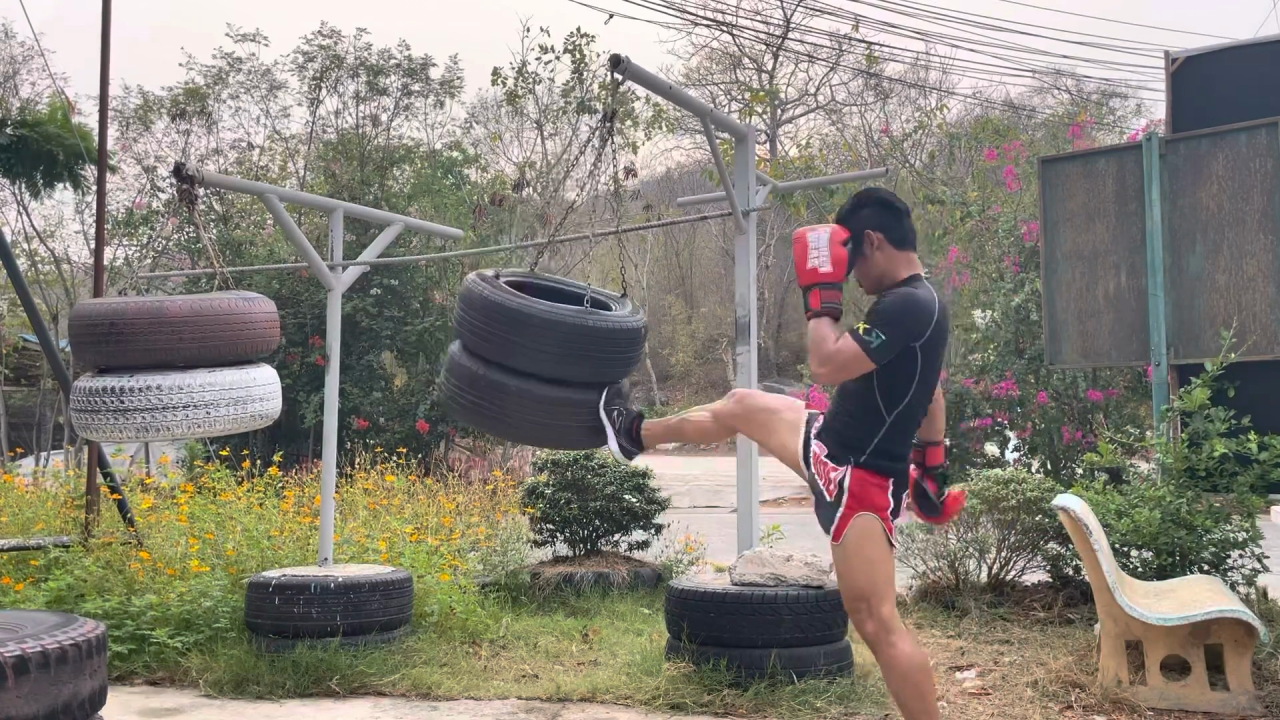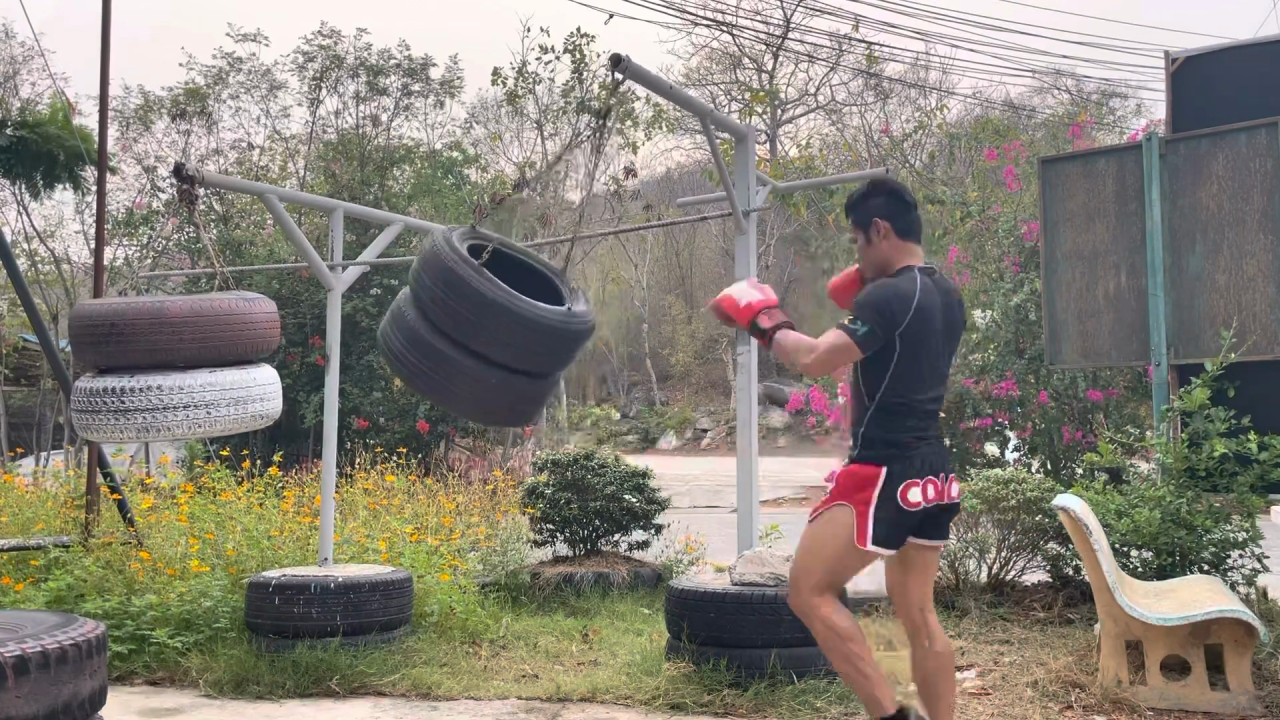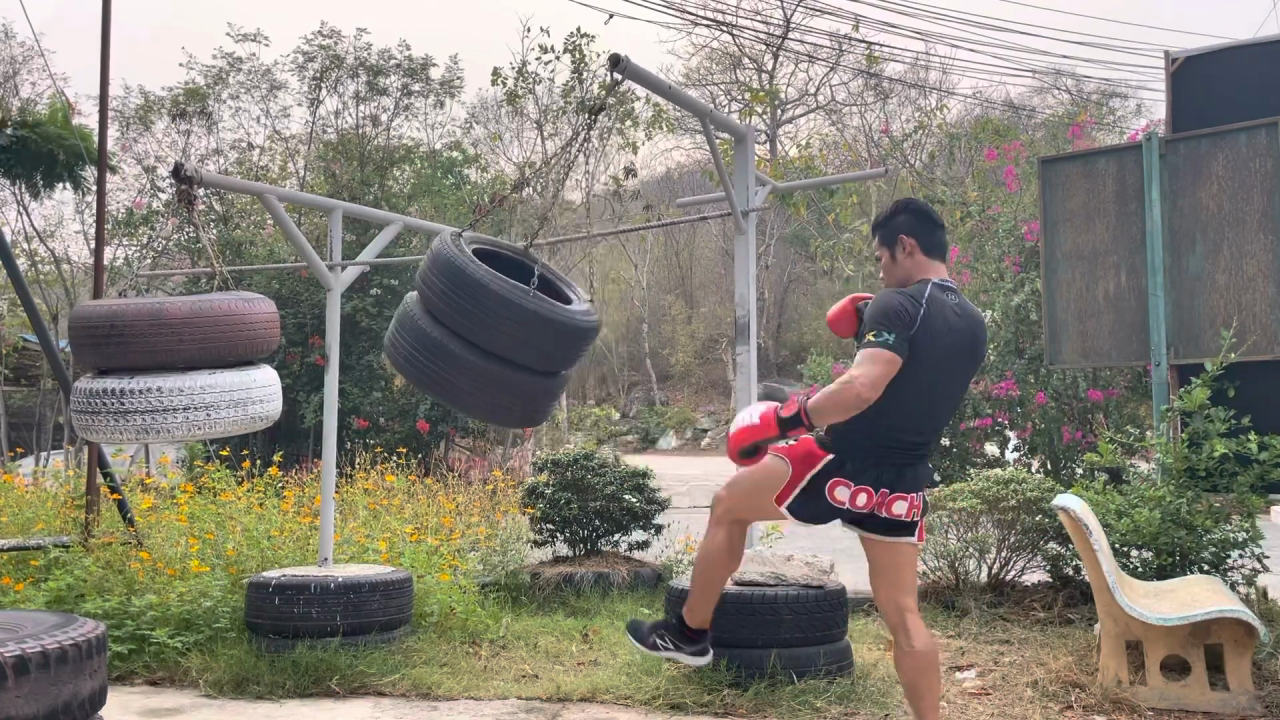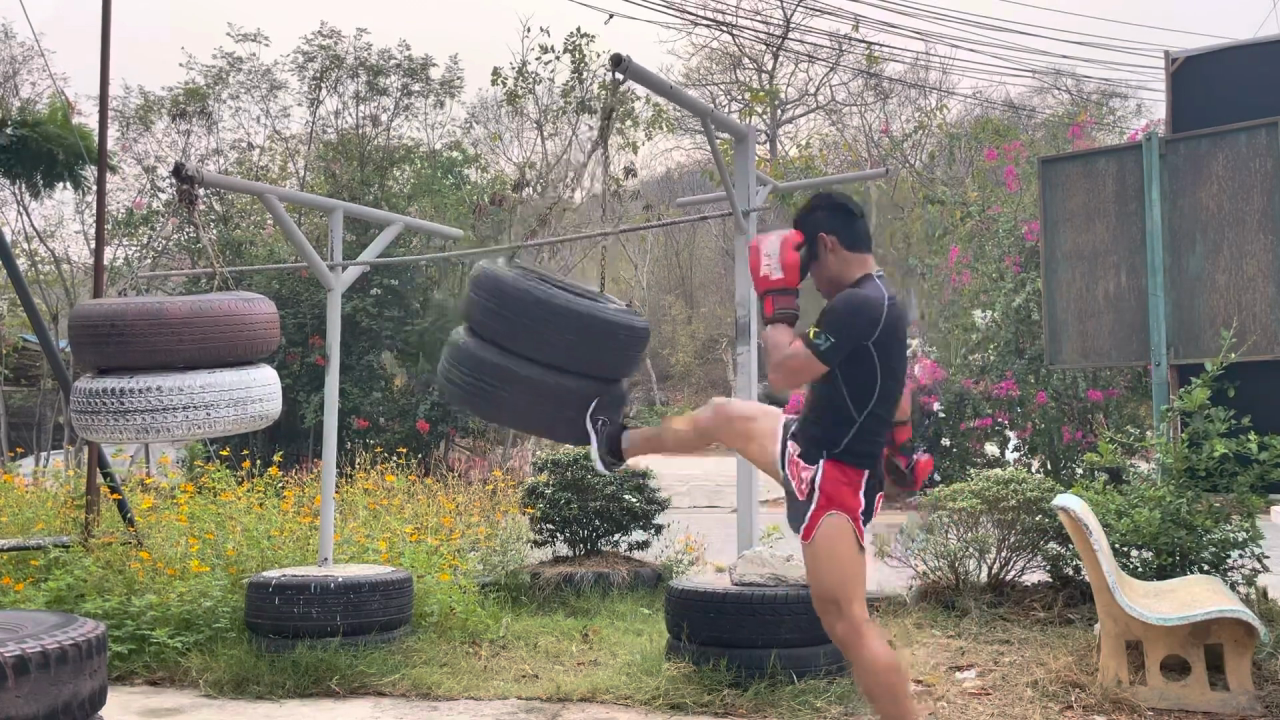
dt=0.5s
person 1, frame 1
left shoulder: (909, 309)
right shoulder: (908, 302)
left elbow: (827, 365)
right elbow: (928, 395)
left wrist: (819, 293)
right wrist: (929, 465)
left hip: (859, 476)
right hip: (830, 440)
left knee: (876, 622)
right knee: (741, 406)
right ankle: (638, 432)
person 1, frame 2
left shoulder: (890, 296)
right shoulder: (945, 296)
left elbow: (813, 360)
left wrist: (764, 323)
left hip: (883, 477)
right hip: (932, 475)
left knee: (808, 594)
right knee: (916, 614)
person 1, frame 3
left shoulder: (906, 308)
right shoulder: (974, 326)
left elbow: (862, 386)
left wrist: (786, 420)
left hip: (840, 466)
right hip: (903, 488)
left knee: (730, 505)
right knee: (903, 616)
left ankle: (689, 631)
person 1, frame 4
left shoulder: (861, 307)
right shoulder: (873, 298)
left elbow: (785, 370)
right elbow: (895, 386)
left wrist: (777, 297)
right wrist: (897, 439)
left hip: (836, 477)
right hip: (810, 450)
left knee: (847, 621)
right knee: (720, 415)
right ankle: (620, 446)
